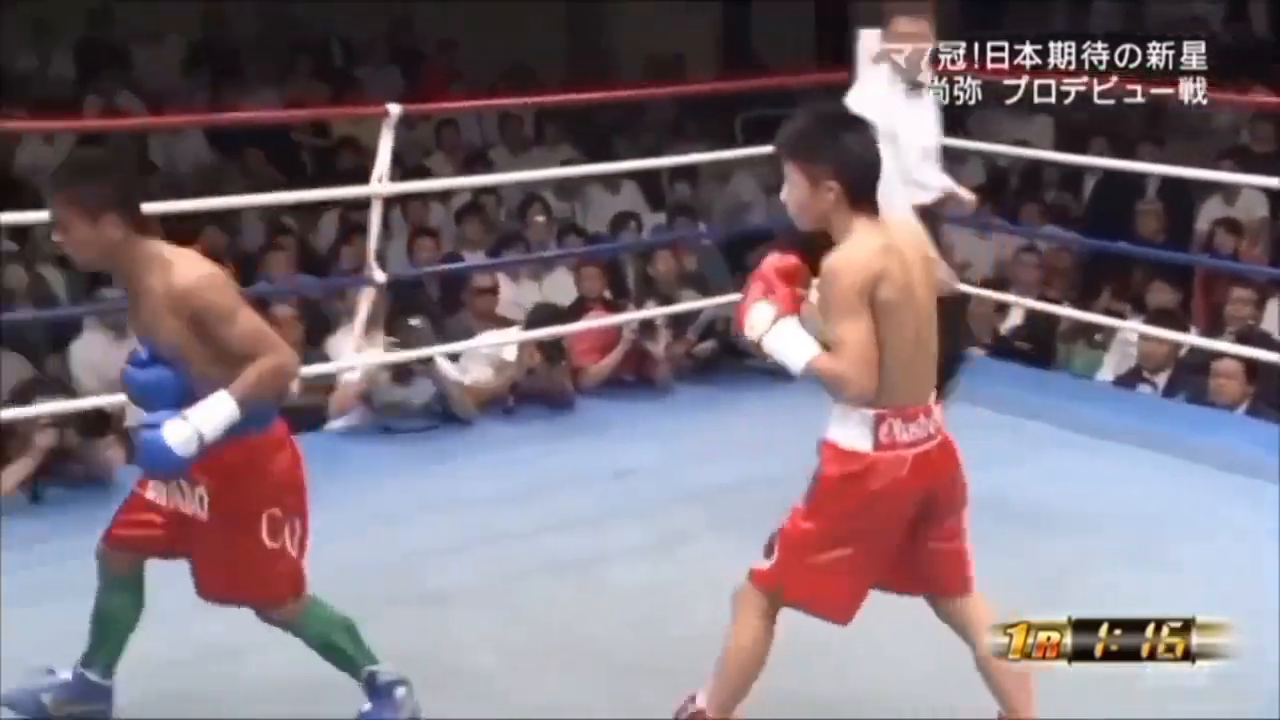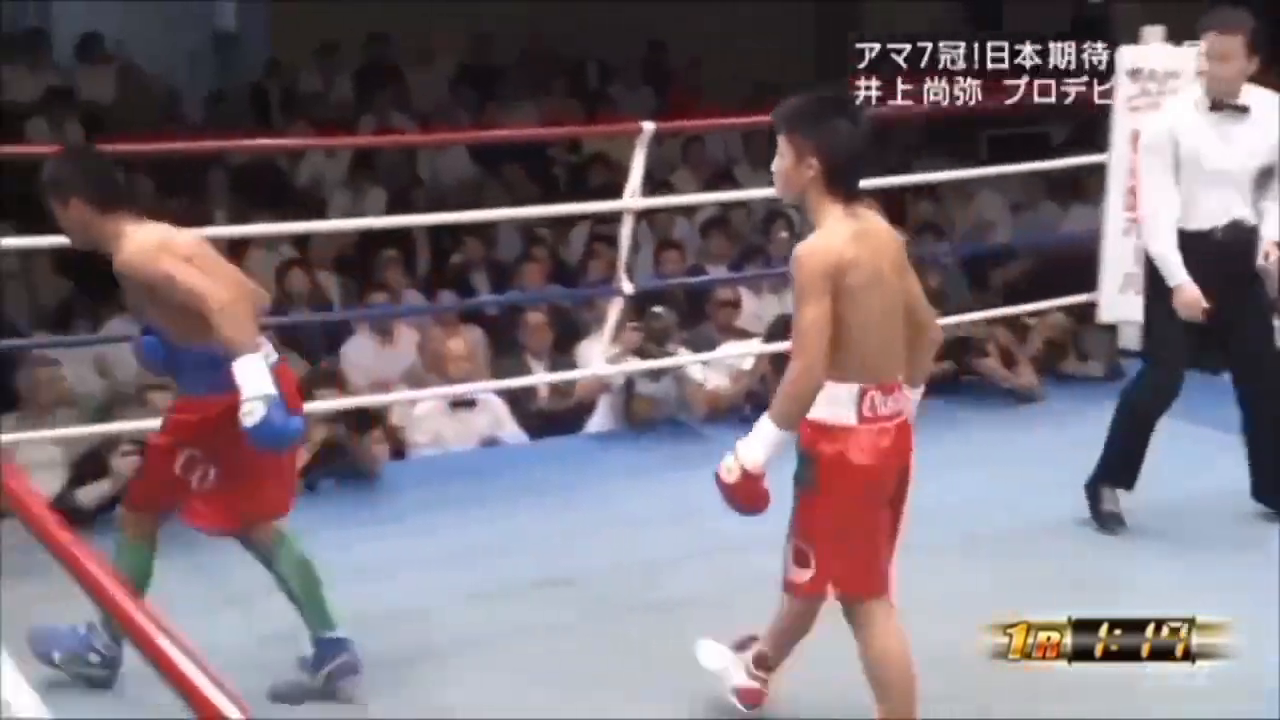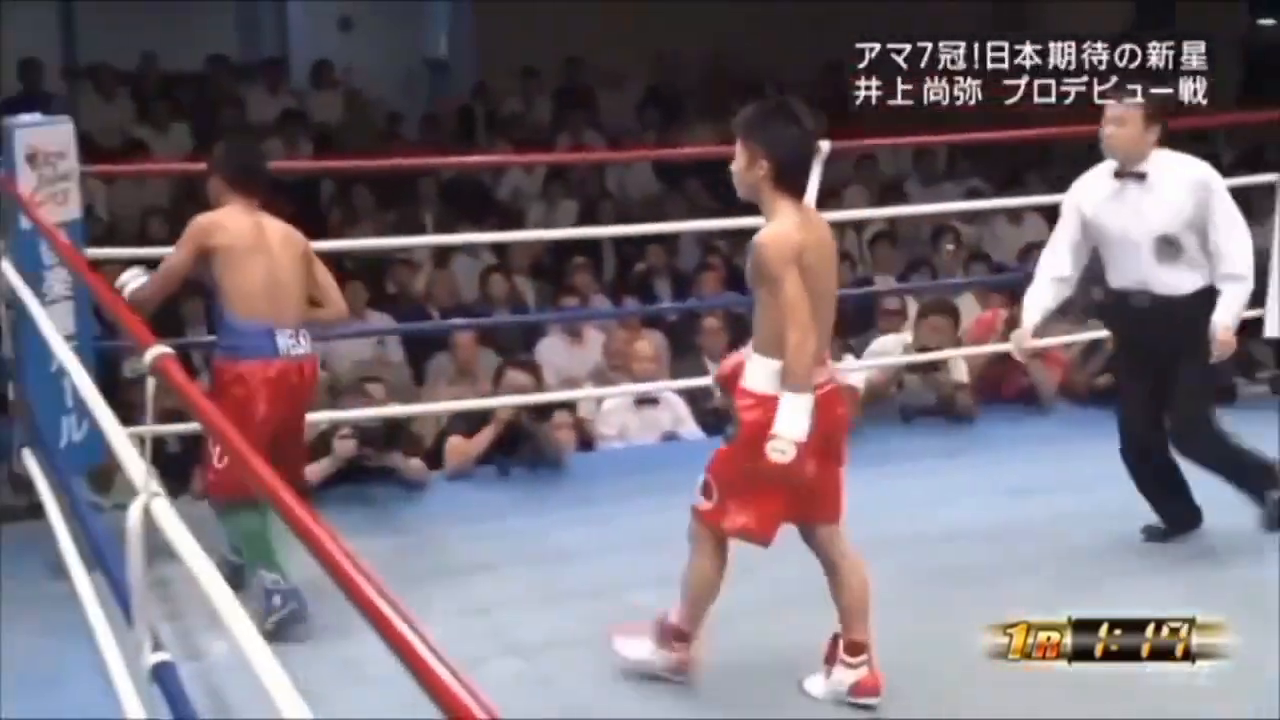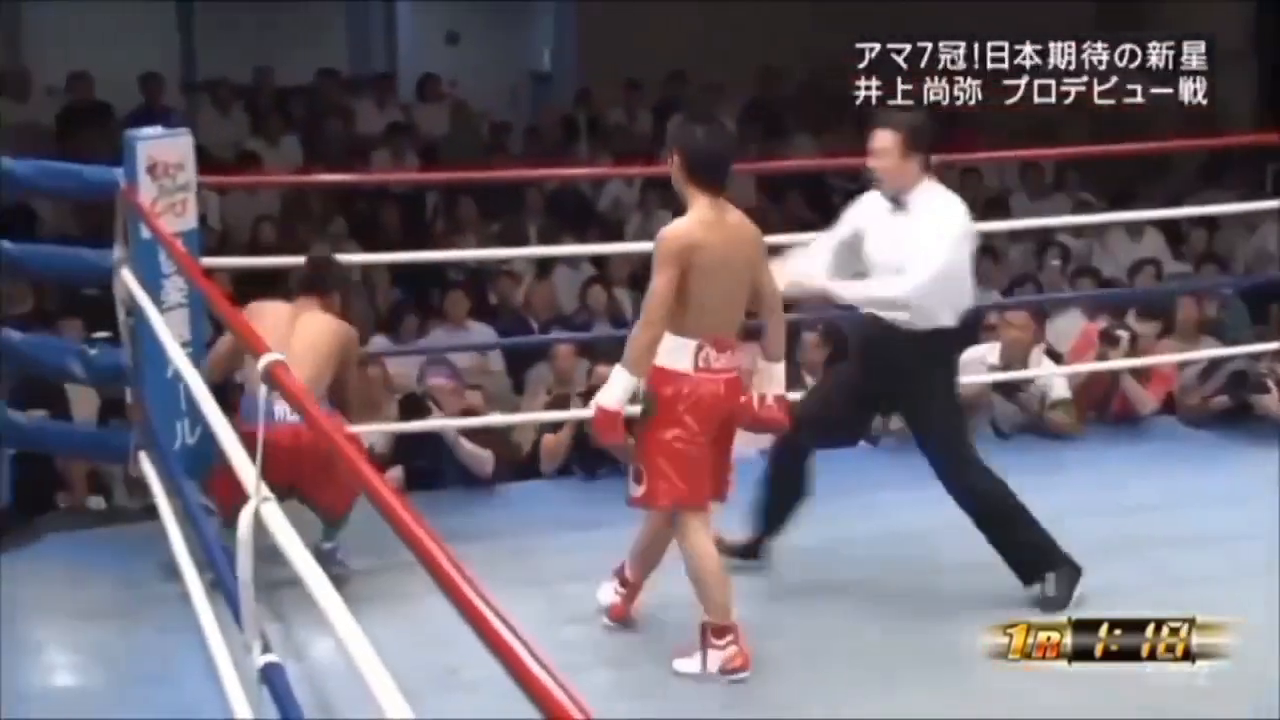
dt=0.5s
person 1, frame 1
left shoulder: (848, 264)
right shoulder: (909, 234)
left elbow: (855, 381)
left wrist: (774, 328)
right wrist: (811, 297)
left hip: (868, 460)
right hip: (928, 446)
left knee: (757, 596)
right knee: (956, 595)
person 1, frame 2
left shoulder: (818, 252)
right shoulder: (883, 232)
left elbow: (807, 373)
right elbow: (926, 327)
left wrist: (752, 450)
left hip: (843, 436)
right hip: (886, 426)
left knee: (864, 598)
right knee: (807, 567)
person 1, frame 3
left shoulder: (774, 240)
right shoulder: (816, 227)
left elbow: (802, 337)
left wrist: (789, 430)
left hip: (777, 406)
right hip: (823, 396)
left knee: (707, 528)
right knee: (826, 533)
left ankle: (673, 644)
right ankle: (855, 665)
person 1, frame 4
left shoulder: (677, 235)
right shoulder: (747, 229)
left elbow: (652, 326)
right elbow: (772, 311)
left wrist: (611, 395)
right wrist: (773, 379)
left hip: (686, 379)
right hip: (729, 377)
left knee: (686, 518)
right knee: (677, 504)
left ankle: (725, 645)
right ankle: (624, 590)
person 2, frame 1
left shoulder: (188, 282)
right shoulder: (131, 278)
left elbow: (279, 362)
left wrist: (197, 423)
right wrist: (148, 373)
left hip: (245, 449)
right hip: (187, 447)
left knee: (276, 600)
right knee: (116, 556)
person 2, frame 2
left shoulder: (133, 255)
right shoulder: (170, 236)
left elbow: (218, 302)
right elbow: (256, 299)
left wrist: (256, 390)
left hip: (223, 396)
right hip: (250, 383)
left knee: (136, 518)
right knee: (257, 527)
left ankle: (100, 648)
right ankle: (332, 652)
person 2, frame 3
left shoulder: (207, 226)
right shoulder: (293, 235)
left elbow: (152, 293)
right elbow: (338, 311)
left wrist: (128, 286)
left hip: (248, 365)
right hip: (299, 362)
left knee: (228, 484)
right knee: (267, 465)
left ankle: (277, 591)
right ankle: (247, 552)
person 2, frame 4
left shoulder: (255, 312)
right shoulder: (342, 330)
left elbow: (208, 371)
right elbow: (355, 406)
left hip: (256, 429)
right hip: (309, 430)
left knee: (227, 485)
right ankle: (327, 547)
person 3, frame 1
left shoulder: (925, 90)
right shoulder: (869, 97)
right elbow: (883, 183)
left wrist: (951, 188)
left hip: (922, 224)
left knee: (950, 337)
person 3, frame 2
right shoulder: (1171, 119)
right elbow: (1157, 207)
right wrist: (1179, 280)
left hip: (1238, 257)
right hip: (1178, 258)
right knee: (1161, 380)
right ankle: (1107, 484)
person 3, frame 3
left shoulder: (1194, 178)
right shoulder: (1088, 189)
left elbow: (1235, 250)
right elbow: (1060, 259)
left wrist: (1227, 315)
right wrist: (1031, 316)
left hip: (1189, 314)
right hip: (1130, 316)
left knee: (1191, 434)
right knee: (1138, 438)
right ankle: (1178, 513)
person 3, frame 4
left shoulder: (948, 217)
right shoulder: (871, 206)
left elbow: (913, 289)
right elbow: (828, 248)
left wrist: (825, 286)
right wrist: (786, 272)
left hip: (926, 353)
right hip: (875, 345)
left knee: (959, 471)
right knee: (796, 434)
left ankle: (1049, 567)
right ankle: (761, 536)
